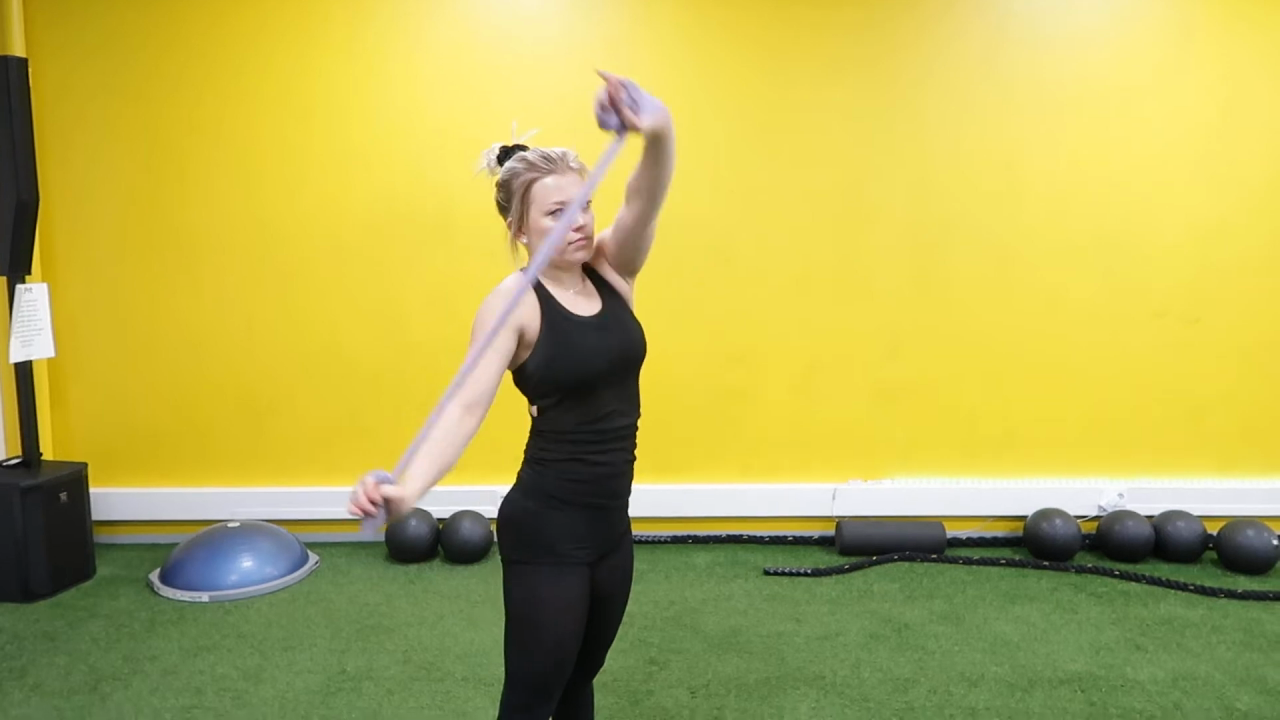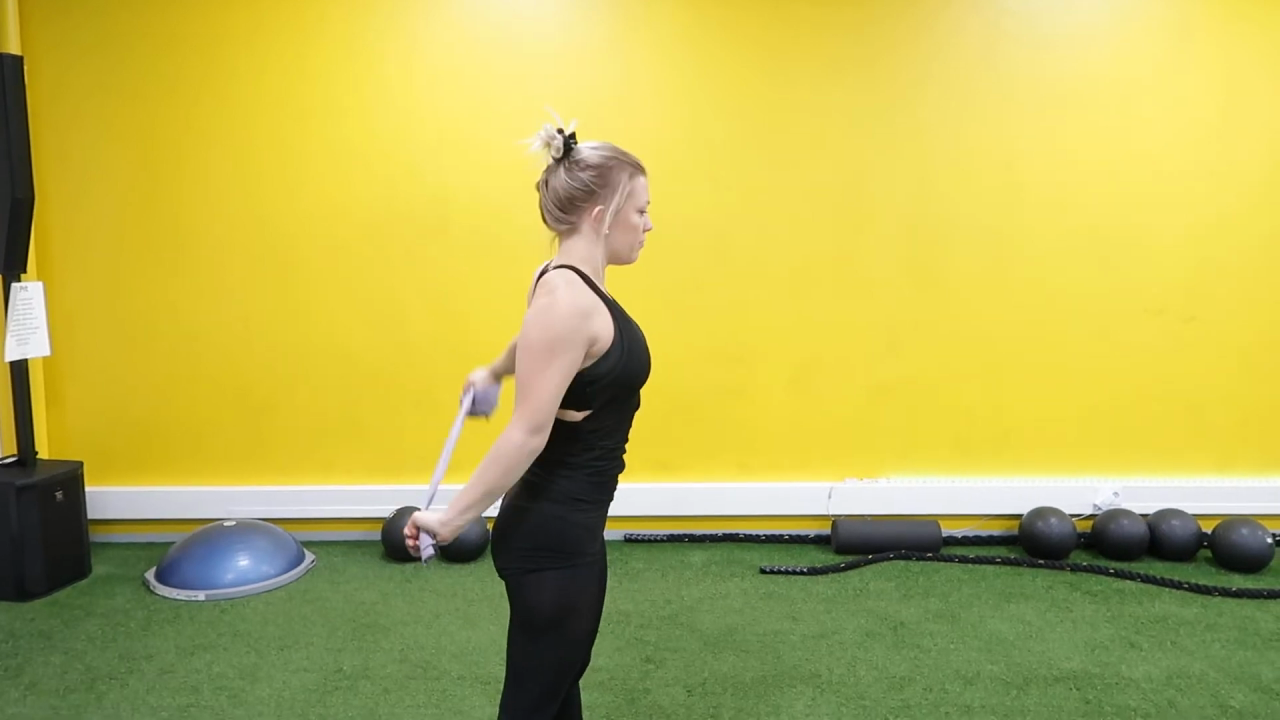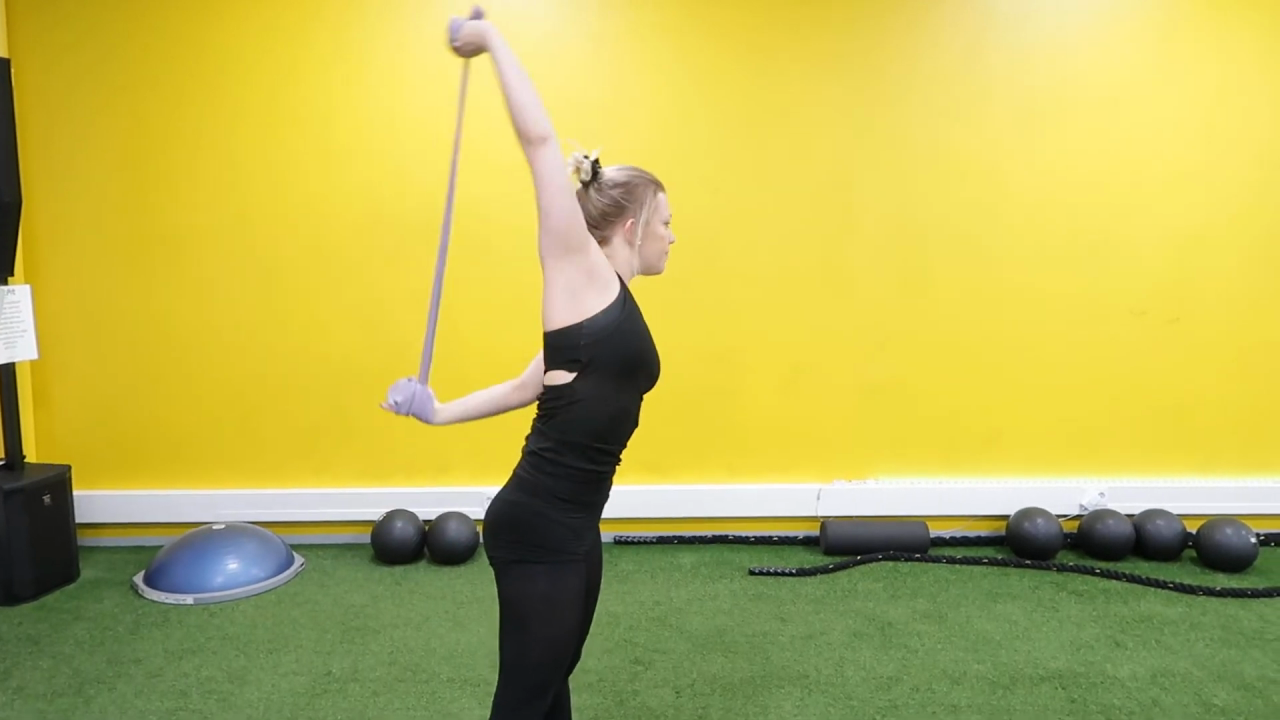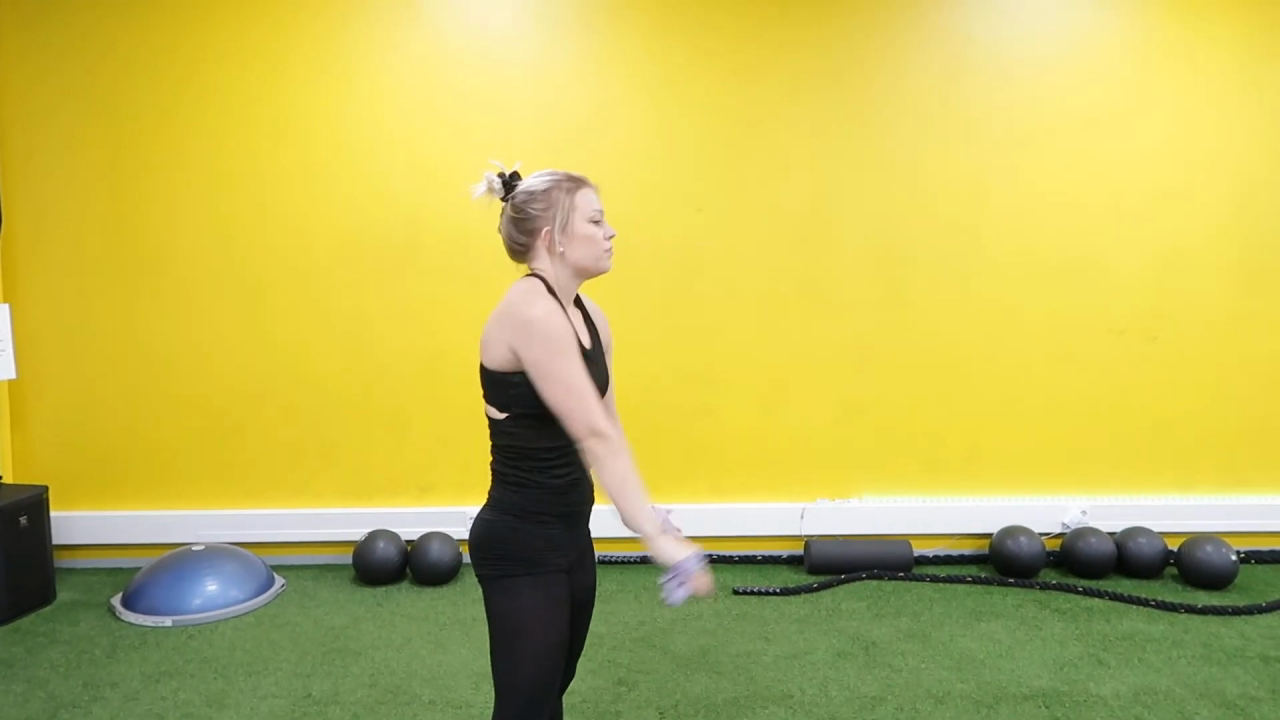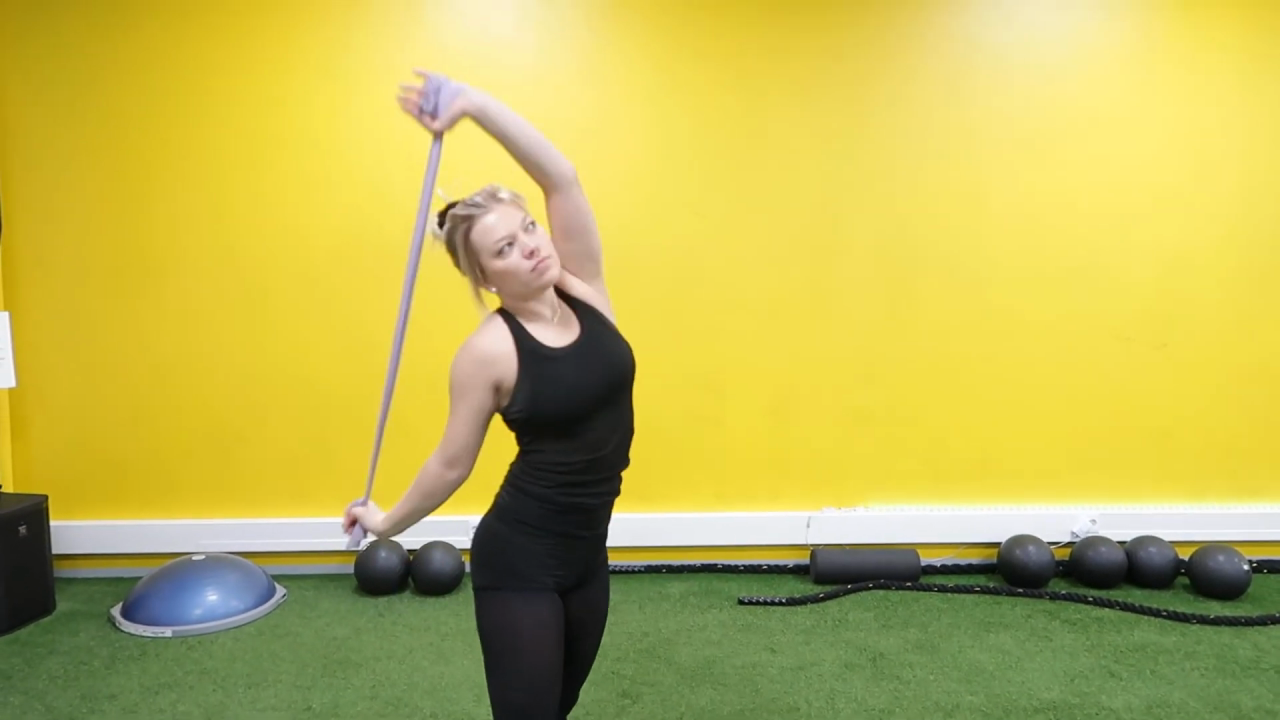
dt=1s
person 1, frame 1
left shoulder: (614, 273)
right shoulder: (515, 302)
left elbow: (646, 199)
right elbow: (467, 399)
left wrist: (656, 136)
right wrist: (411, 489)
left hip: (609, 524)
right hip: (546, 528)
person 1, frame 2
left shoulder: (576, 287)
right shoulder: (567, 301)
left elbow: (531, 350)
right elbow: (529, 432)
left wrist: (491, 373)
right wrist: (453, 517)
left hip: (573, 526)
right hip: (549, 534)
person 1, frame 3
left shoulder: (612, 308)
right shoulder: (578, 272)
left elbow: (532, 384)
right elbow: (540, 142)
left wrist: (445, 413)
right wrist: (495, 41)
left hip: (571, 524)
right hip: (538, 525)
person 1, frame 4
left shoulder: (584, 311)
right shoulder: (530, 311)
right elbow: (594, 433)
left wrist: (648, 522)
right wrist: (661, 539)
left hip: (571, 534)
right hip: (519, 543)
person 1, frame 5
left shoulder: (580, 286)
right shoulder: (488, 350)
left elbow: (561, 178)
right elbow: (451, 465)
left wrist: (475, 104)
right wrist: (389, 521)
left hip: (584, 553)
right hip: (518, 560)
